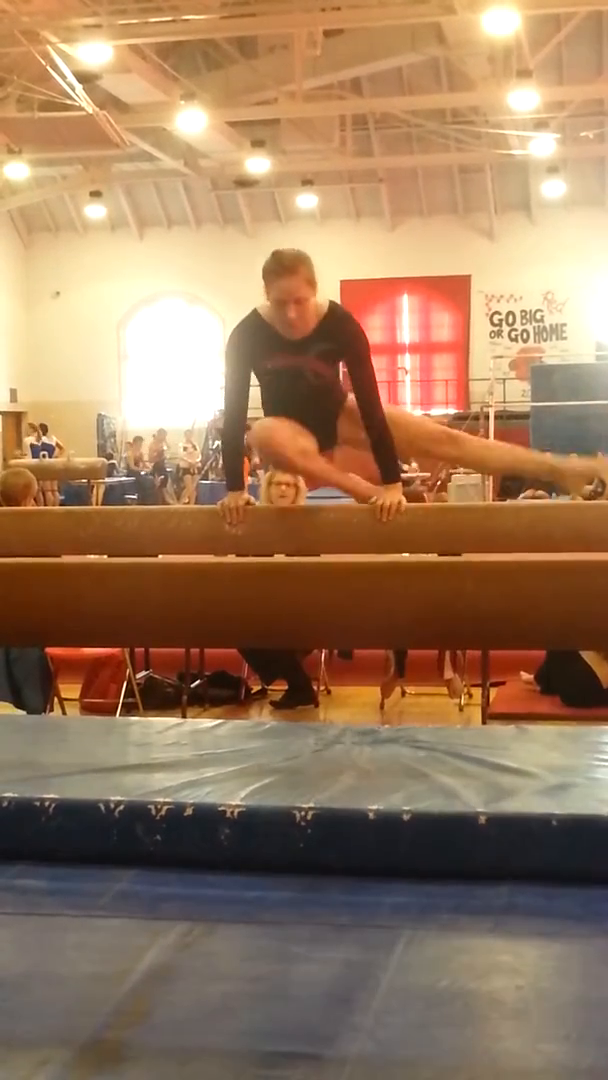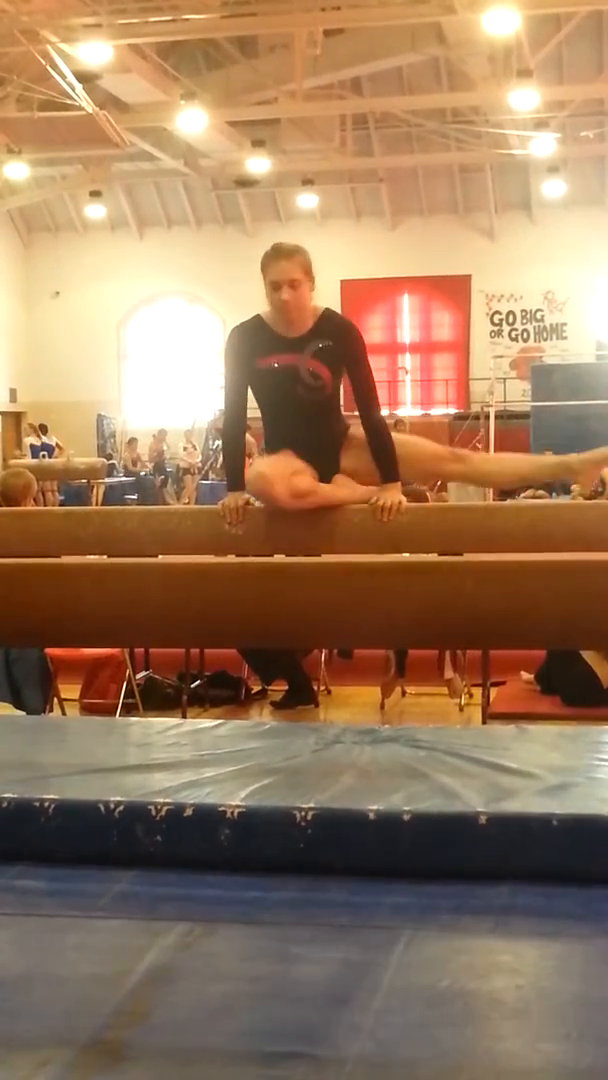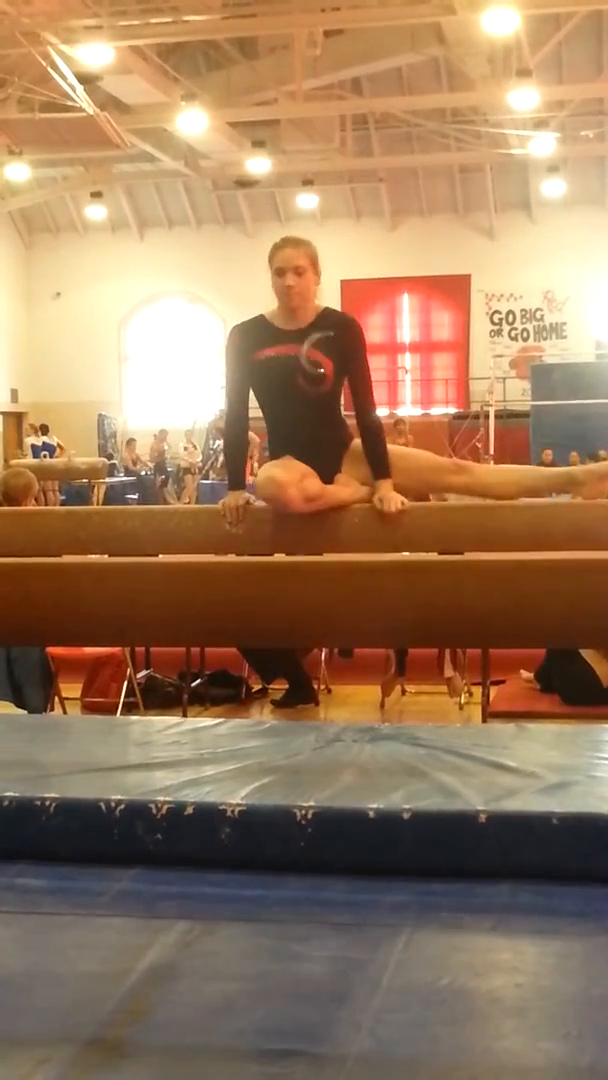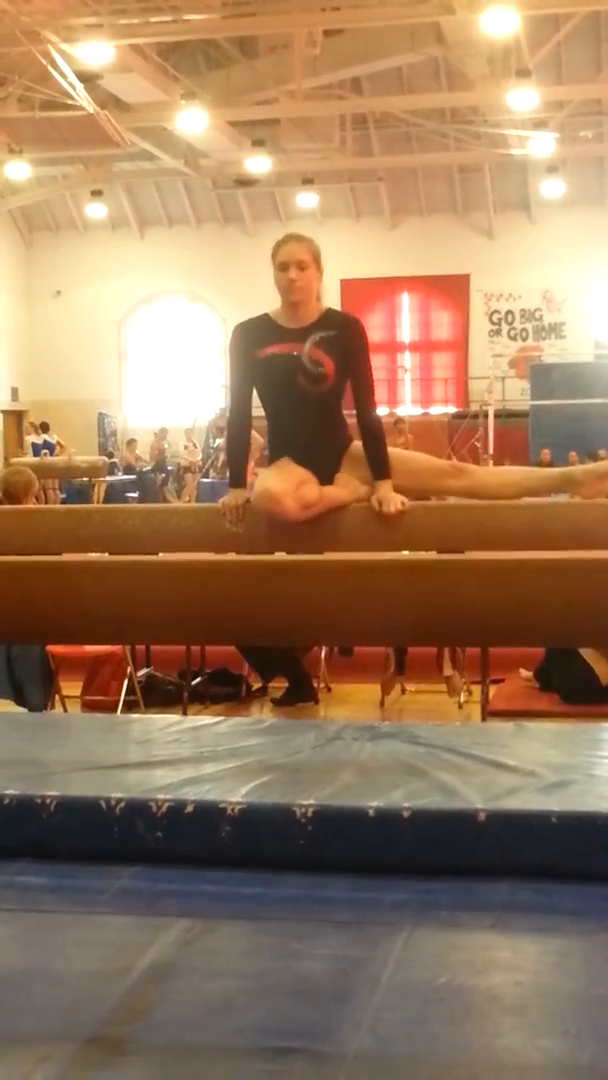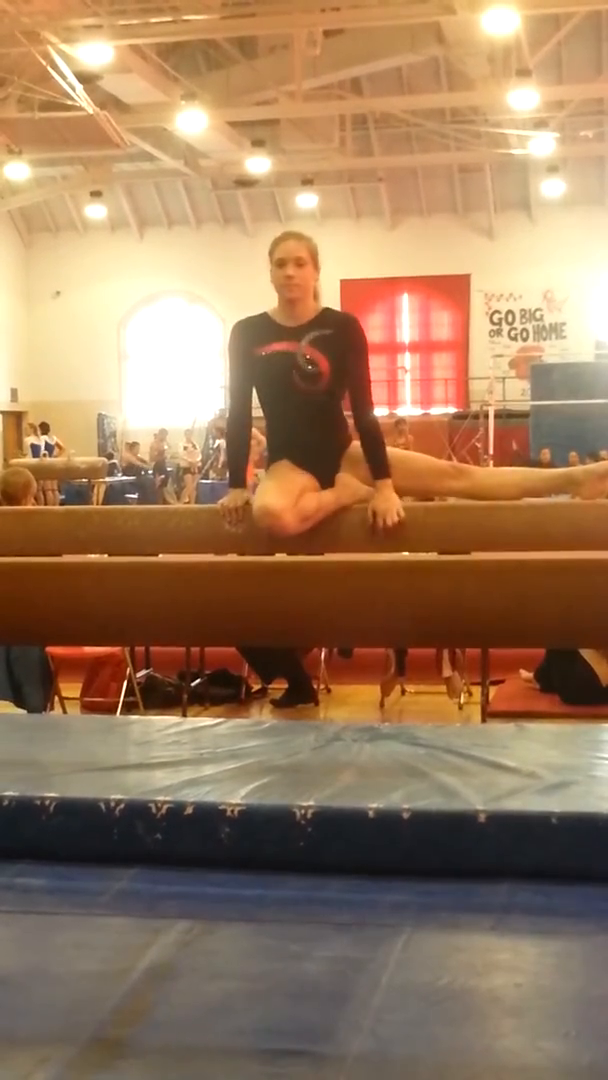
dt=0.2s
person 1, frame 1
left shoulder: (341, 325)
right shoulder: (247, 336)
left elbow: (370, 405)
right elbow: (233, 414)
left wrist: (392, 482)
right wrist: (235, 488)
left hip: (337, 414)
right hip: (290, 429)
left knee: (445, 439)
right knee: (264, 436)
left ankle: (563, 470)
right ankle: (363, 488)
person 1, frame 2
left shoulder: (339, 330)
right shoulder: (244, 338)
left elbow: (370, 410)
right elbow: (233, 417)
left wrist: (391, 482)
right wrist: (235, 488)
left hip: (340, 444)
right hip: (290, 456)
left knee: (453, 459)
right knee: (264, 482)
left ankle: (571, 466)
right ankle: (359, 493)
person 1, frame 3
left shoulder: (342, 328)
right shoulder: (246, 337)
left elbow: (366, 410)
right elbow: (235, 415)
left wrist: (385, 480)
right wrist: (235, 487)
left hip: (343, 451)
right hip: (291, 460)
left knee: (456, 471)
right knee: (274, 486)
left ankle: (575, 478)
right ankle: (358, 492)
person 1, frame 4
left shoulder: (345, 328)
right shoulder: (248, 335)
left elbow: (366, 410)
right elbow: (238, 413)
left wrist: (385, 482)
right wrist: (236, 485)
left hip: (343, 452)
right hip: (291, 461)
left knee: (454, 474)
right knee: (273, 499)
left ankle: (574, 478)
right ankle: (356, 491)
person 1, frame 5
left shoulder: (342, 327)
right shoulder: (247, 333)
left elbow: (363, 410)
right elbow: (238, 412)
left wrist: (384, 484)
right wrist: (236, 485)
left hip: (341, 452)
right hip: (290, 462)
left knee: (452, 474)
right knee: (273, 515)
left ankle: (574, 478)
right ankle: (351, 491)
